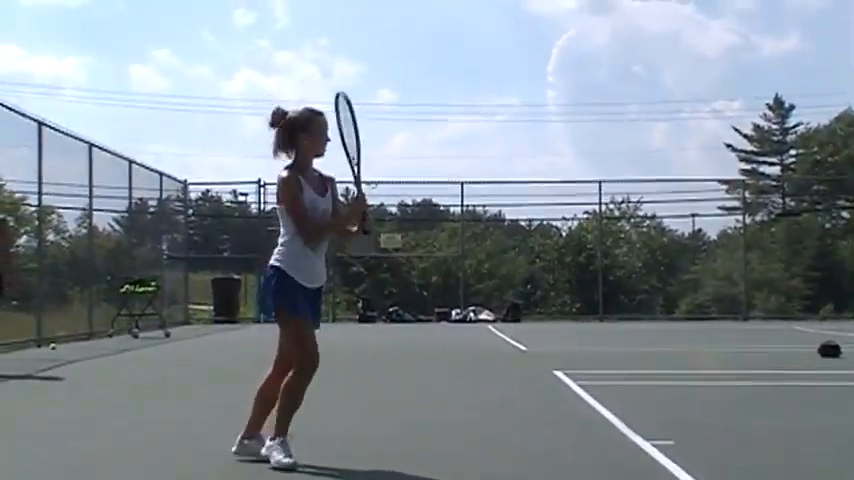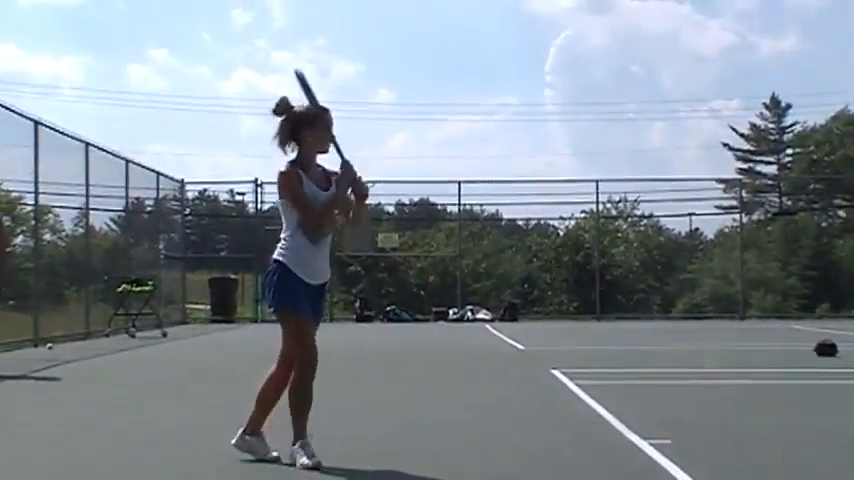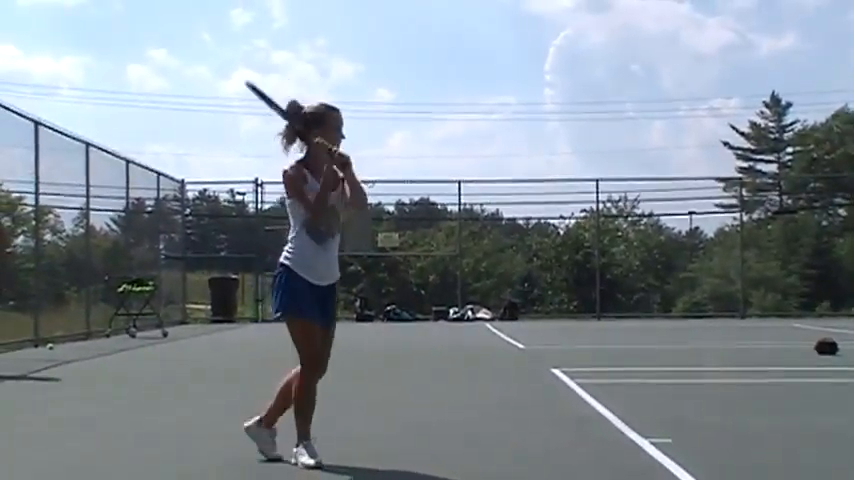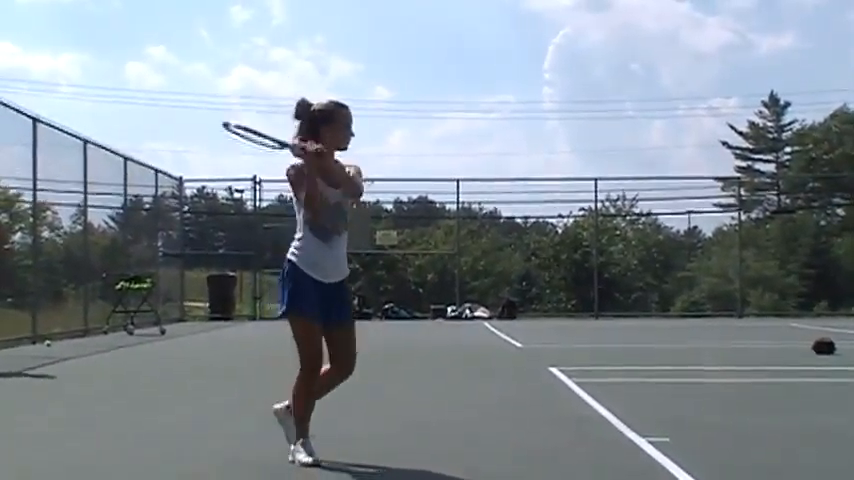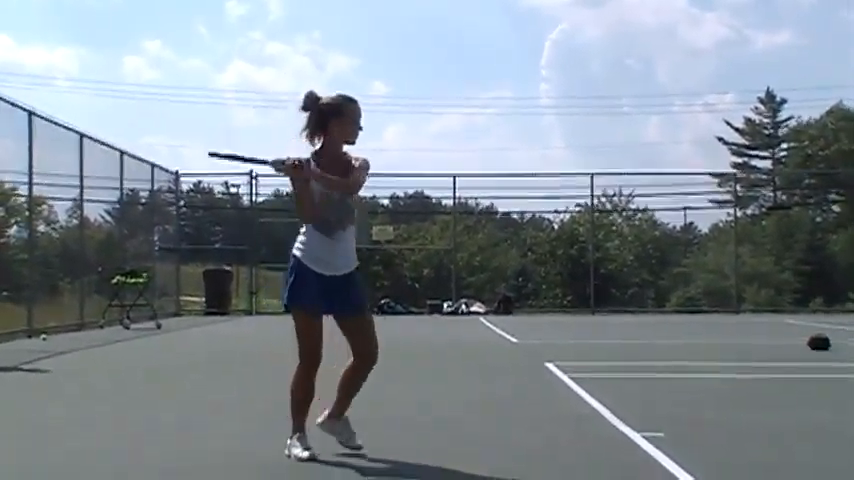
dt=0.1s
person 1, frame 1
left shoulder: (326, 182)
right shoulder: (288, 181)
left elbow: (334, 229)
right elbow: (309, 233)
left wrist: (353, 216)
right wrist: (348, 214)
left hip: (311, 283)
right hip: (287, 279)
left knee: (286, 366)
right knee: (307, 363)
left ankle: (250, 438)
right ankle: (277, 438)
person 1, frame 2
left shoulder: (330, 175)
right shoulder: (289, 176)
left elbow: (354, 214)
right elbow: (316, 219)
left wrist: (352, 182)
right wrist: (341, 196)
left hip: (317, 279)
right hip: (289, 275)
left knee: (290, 364)
right knee: (305, 361)
left ankle: (250, 433)
right ankle: (300, 441)
person 1, frame 3
left shoulder: (337, 172)
right shoulder: (295, 175)
left elbow: (358, 200)
right elbow: (319, 211)
left wrist: (346, 168)
right wrist: (333, 173)
left hip: (326, 281)
right hip: (297, 277)
left knee: (314, 367)
right knee: (312, 365)
left ankle: (264, 423)
right ankle: (303, 442)
person 1, frame 4
left shoulder: (348, 171)
right shoulder: (299, 172)
left elbow: (354, 192)
right elbow: (315, 211)
left wrist: (326, 163)
right wrist: (313, 168)
left hip: (336, 279)
right hip: (303, 275)
left knee: (344, 365)
right knee: (311, 365)
left ankle: (290, 408)
right ankle: (299, 440)
person 1, frame 5
left shoulder: (356, 164)
right shoulder: (302, 167)
left elbow: (349, 188)
right elbow: (307, 212)
left wrist: (313, 175)
right wrist: (301, 177)
left hip: (344, 272)
right hip: (309, 269)
left knee: (367, 354)
right knee: (310, 359)
left ankle: (335, 416)
right ankle: (297, 435)
